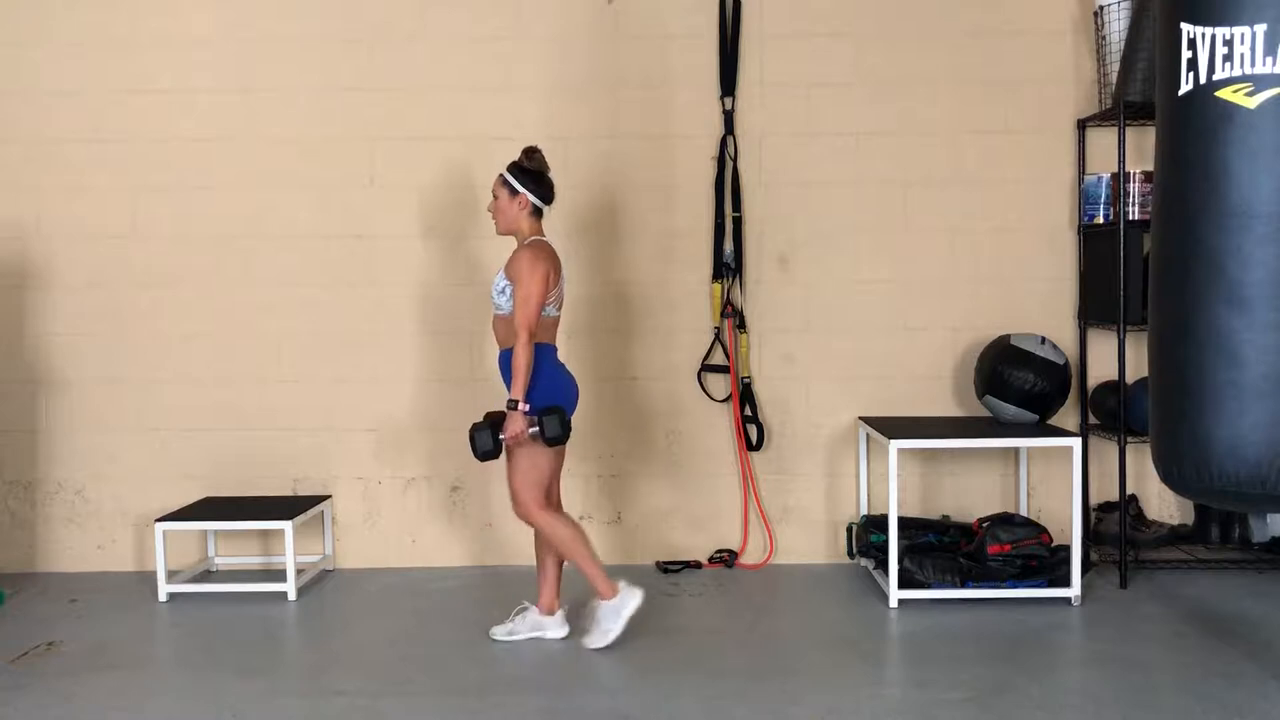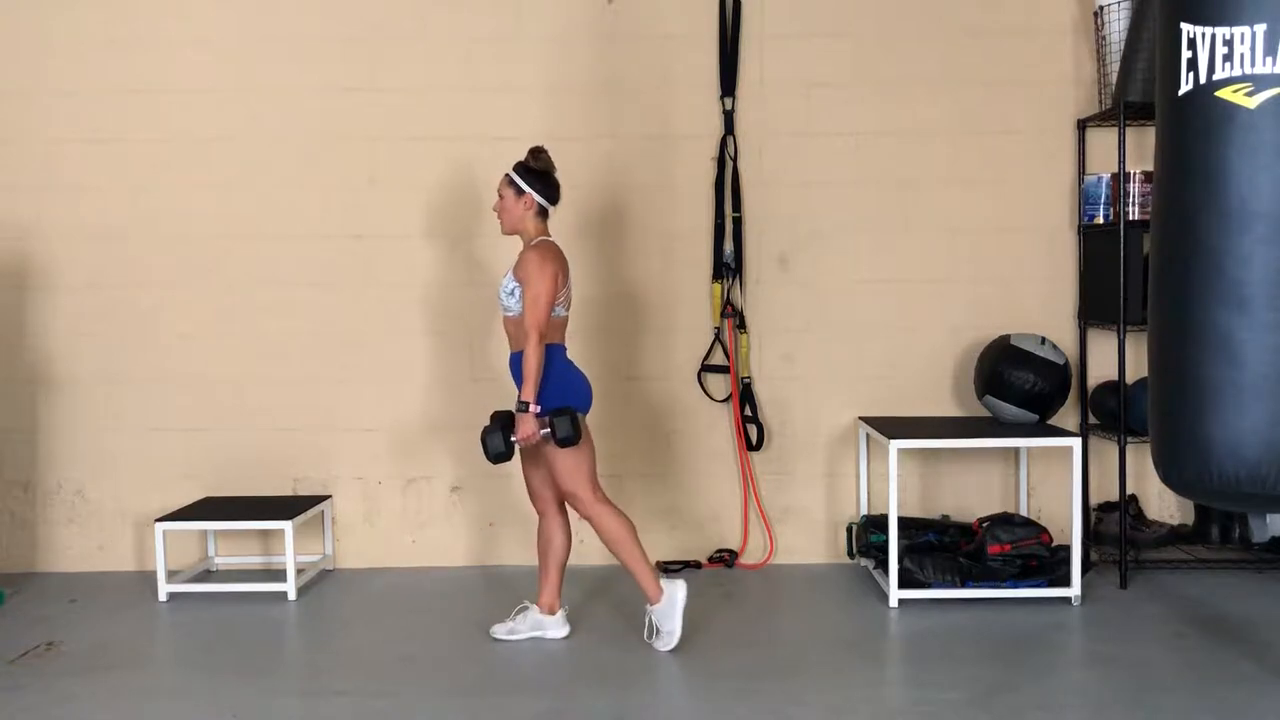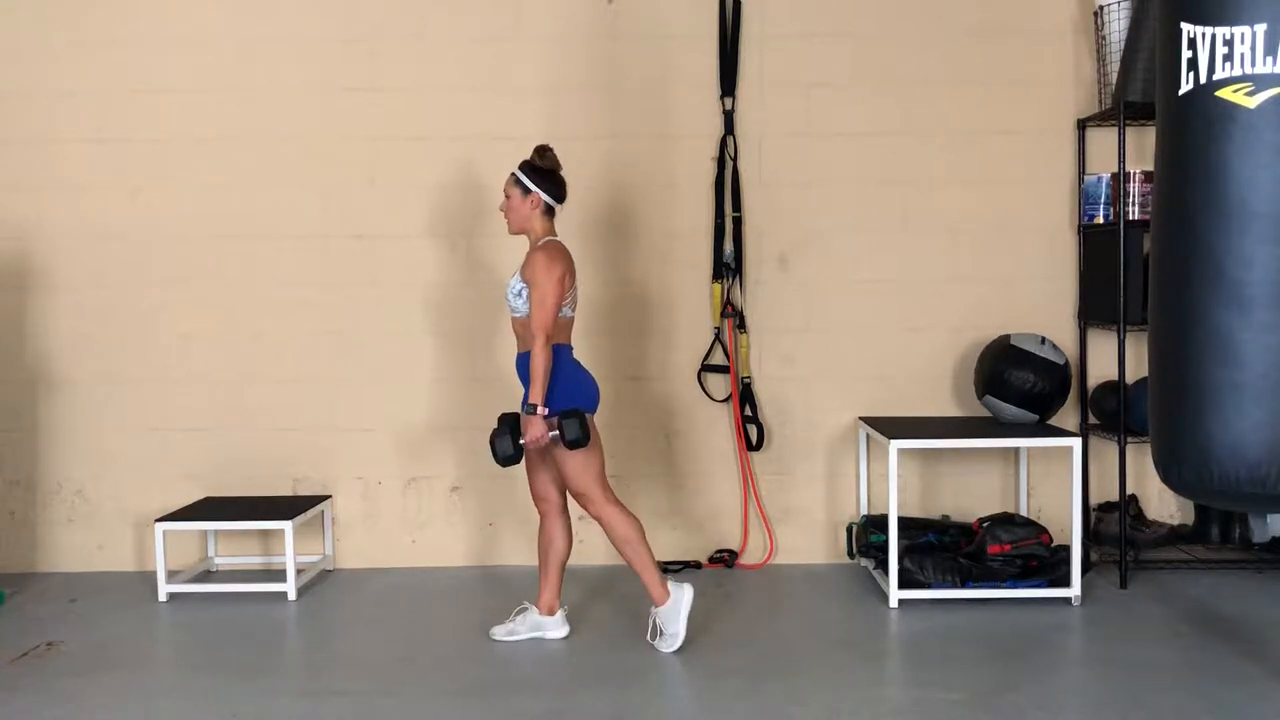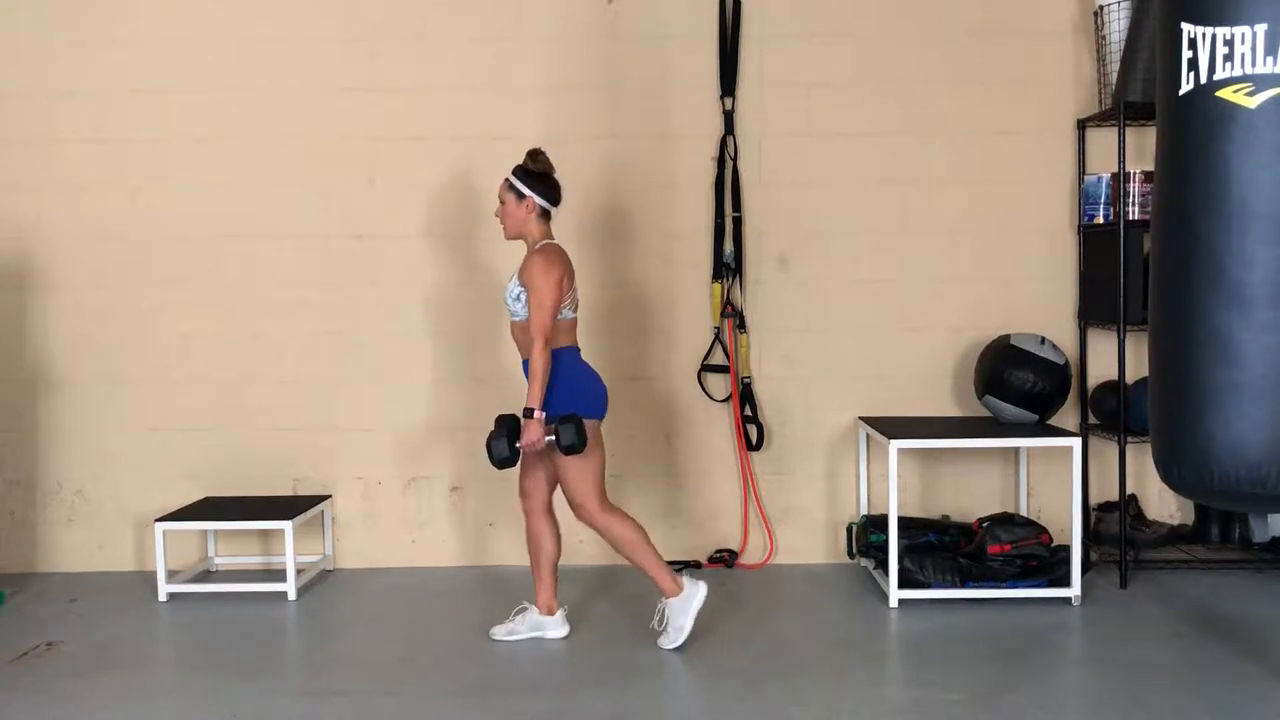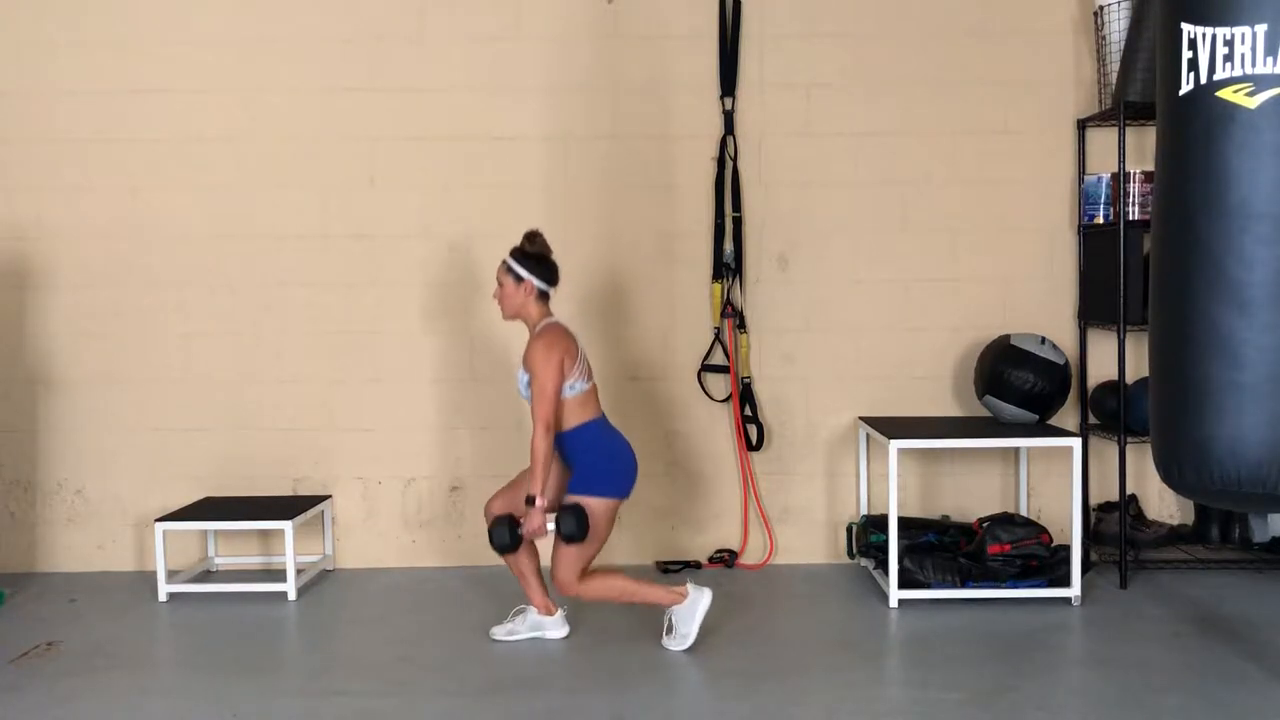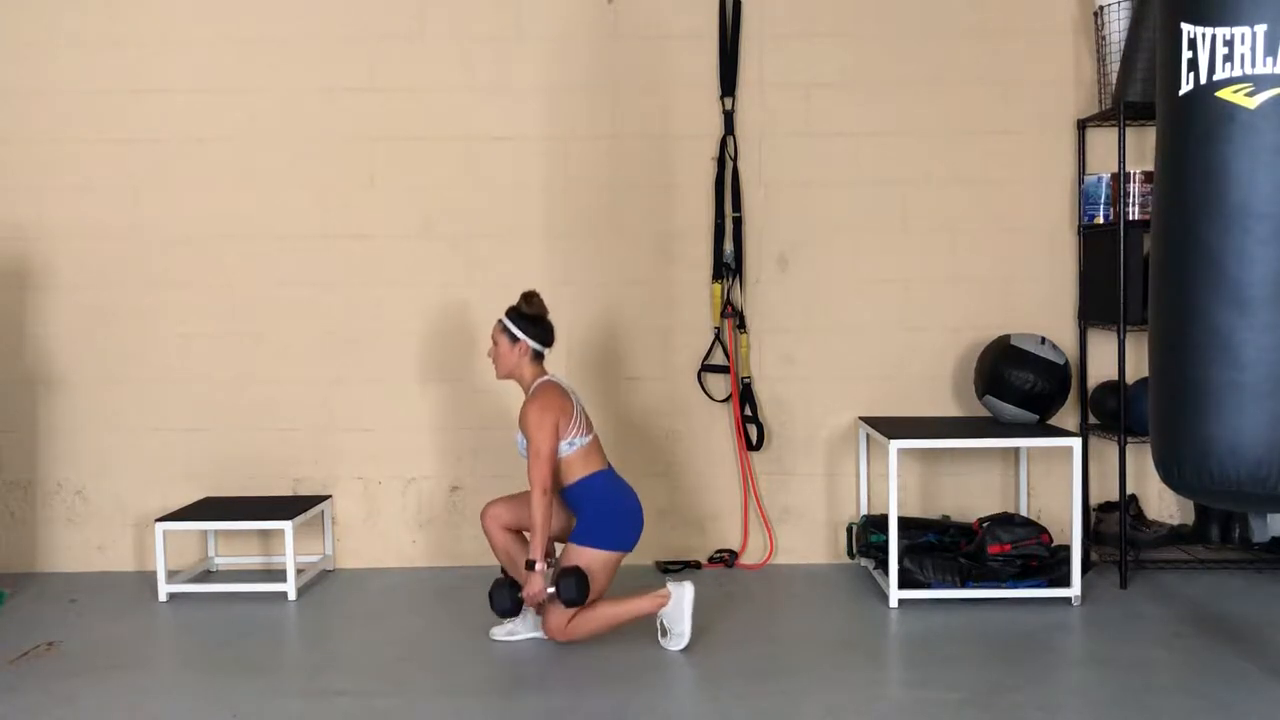
dt=0.4s
person 1, frame 1
left shoulder: (528, 256)
right shoulder: (537, 254)
left elbow: (523, 337)
left wrist: (517, 405)
left hip: (539, 385)
right hip: (541, 384)
left knee: (531, 505)
right knee: (544, 502)
left ankle: (611, 594)
right ankle: (547, 611)
person 1, frame 2
left shoulder: (536, 256)
right shoulder: (542, 254)
left elbow: (534, 337)
left wrist: (527, 407)
right wrist: (531, 403)
left hip: (551, 386)
right hip: (547, 385)
left knee: (586, 499)
right knee: (547, 504)
left ankle: (660, 594)
right ankle: (548, 611)
person 1, frame 3
left shoulder: (544, 256)
right shoulder: (547, 254)
left elbow: (542, 338)
left wrist: (535, 409)
right wrist: (536, 406)
left hip: (558, 387)
right hip: (551, 386)
left knee: (596, 499)
right knee: (548, 503)
left ankle: (665, 597)
right ankle: (547, 612)
person 1, frame 4
left shoulder: (542, 259)
right shoulder: (545, 257)
left elbow: (541, 341)
left wrist: (533, 413)
right wrist: (538, 409)
left hip: (566, 389)
right hip: (558, 389)
left knee: (590, 507)
right knee: (533, 500)
left ankle: (677, 591)
right ankle: (546, 612)
person 1, frame 5
left shoulder: (544, 343)
right shoulder: (550, 334)
left elbow: (544, 427)
left wrist: (537, 502)
right wrist: (537, 492)
left hip: (599, 461)
right hip: (582, 455)
left knee: (569, 580)
right knee: (498, 512)
left ankle: (682, 598)
right ankle: (544, 614)
person 1, frame 6
left shoulder: (539, 405)
right shoulder: (550, 391)
left elbow: (542, 491)
right elbow: (551, 486)
left wrist: (535, 567)
right wrist: (543, 542)
left hip: (606, 512)
right hip: (591, 502)
left knee: (560, 627)
right knee: (494, 516)
left ankle: (667, 599)
right ankle: (539, 611)
